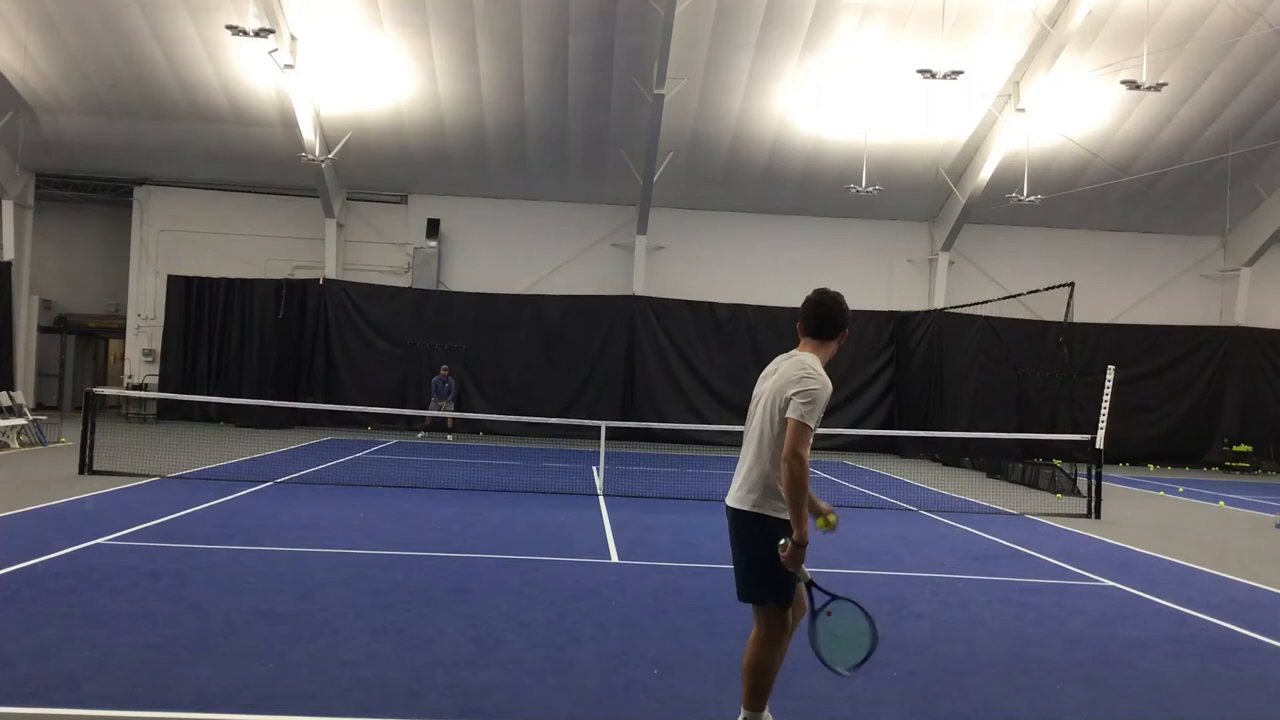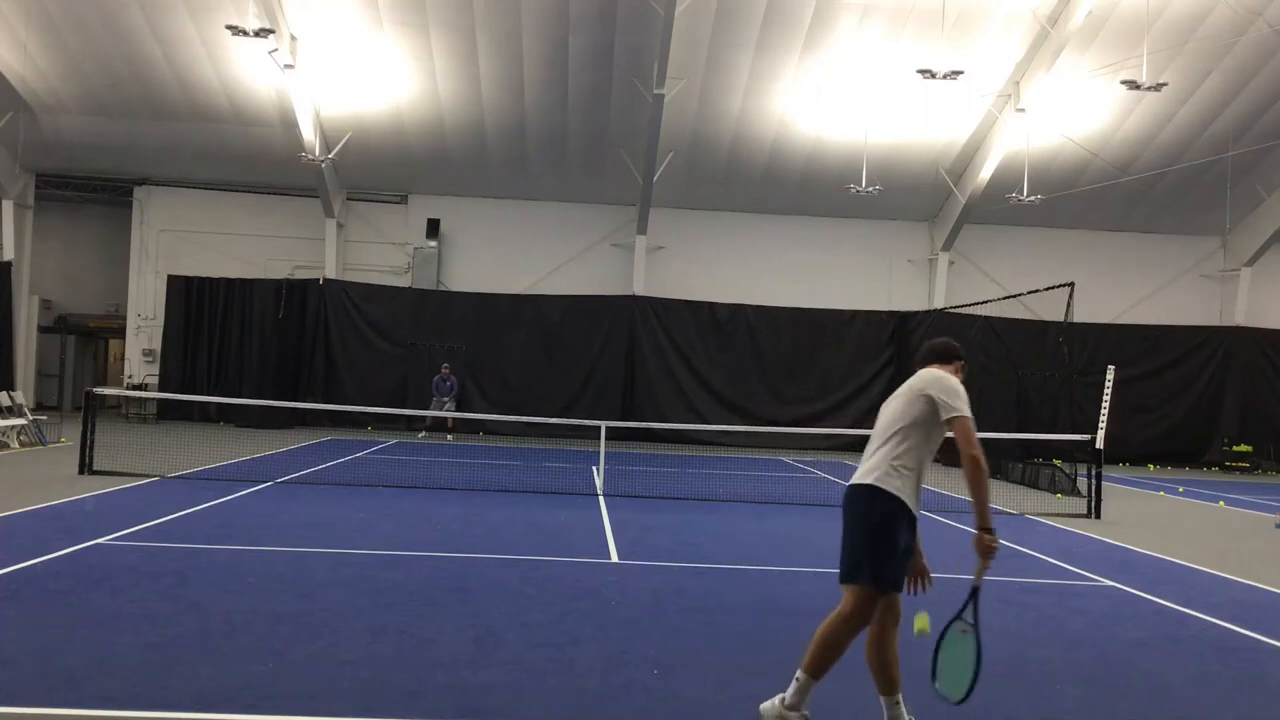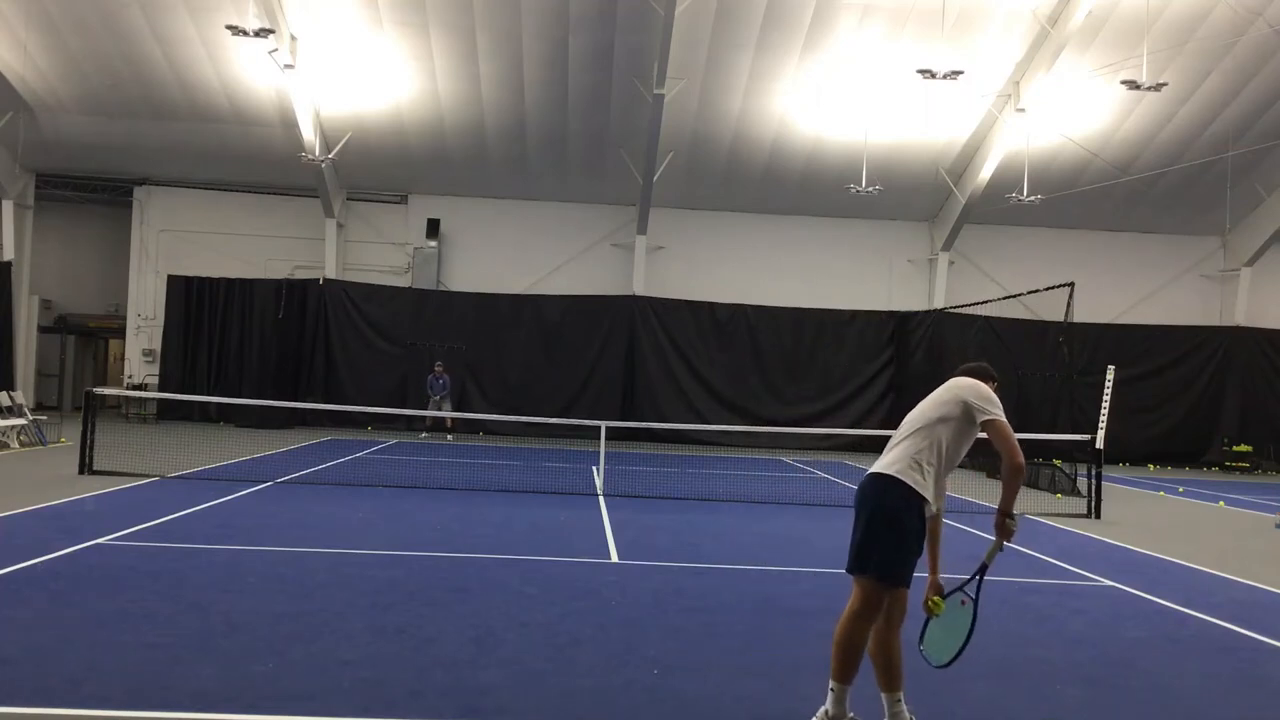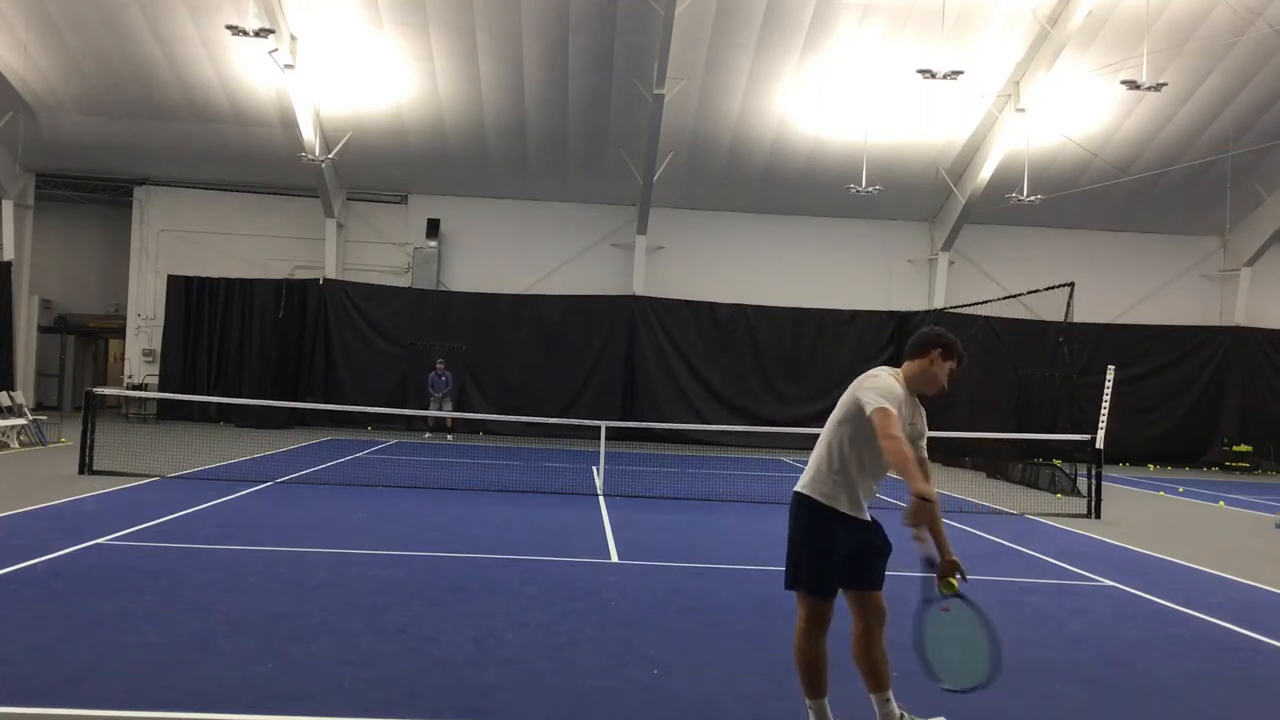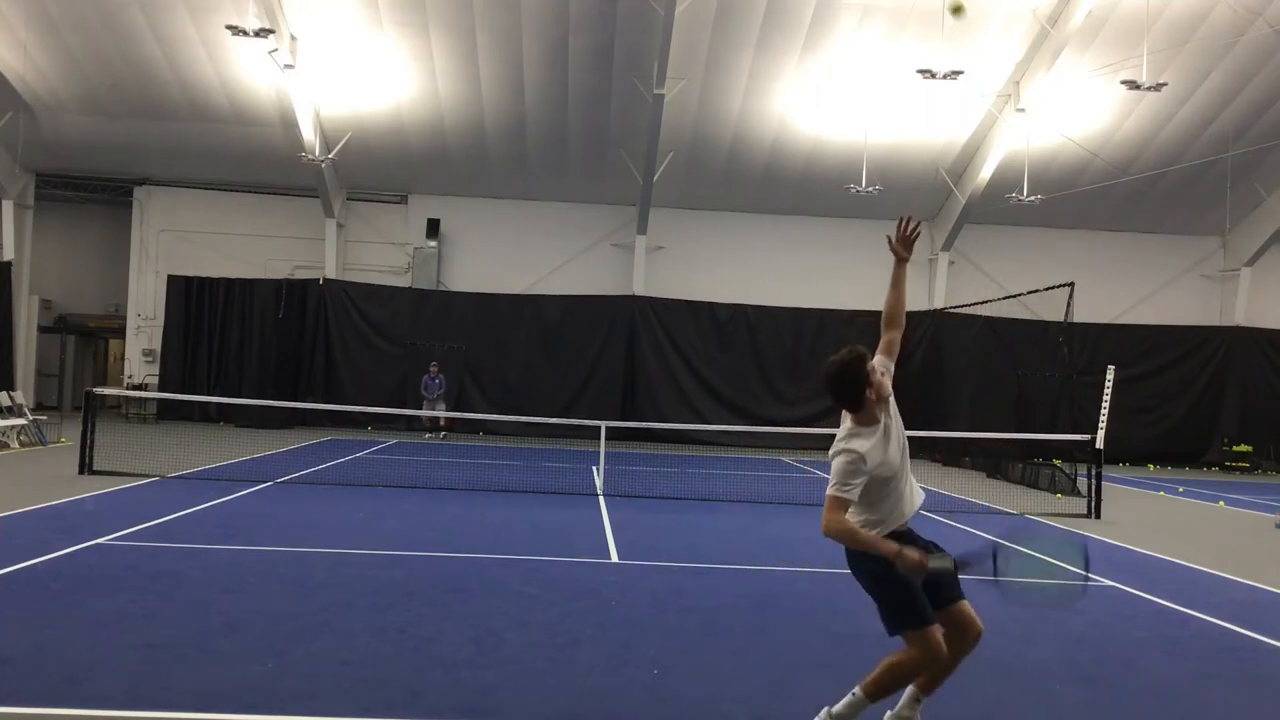
dt=1s
person 1, frame 1
left shoulder: (778, 366)
right shoulder: (813, 380)
right elbow: (792, 458)
left wrist: (811, 503)
right wrist: (799, 532)
left hip: (754, 507)
right hip: (766, 515)
left knee: (790, 613)
right knee: (772, 624)
person 1, frame 2
left shoulder: (910, 391)
right shoulder: (944, 383)
right elbow: (972, 456)
left wrist: (915, 555)
right wrist: (983, 527)
left hip: (879, 502)
right hip: (878, 501)
left knee: (886, 614)
right knee: (858, 607)
person 1, frame 3
right shoulder: (977, 390)
left elbow: (935, 504)
right elbow: (1015, 461)
left wrist: (933, 575)
right wrist: (1005, 513)
left hip: (901, 501)
right hip: (893, 494)
left knee: (891, 612)
right knee: (867, 603)
person 1, frame 4
left shoulder: (915, 413)
right shoulder: (881, 383)
left elbow: (923, 482)
right elbow: (889, 437)
left wrist: (944, 552)
right wrist: (919, 491)
left hip: (857, 515)
right hip: (819, 507)
left knee: (872, 614)
right knee: (815, 617)
person 1, frame 5
left shoulder: (878, 396)
right shoulder: (853, 450)
left elbow: (892, 326)
right elbow: (832, 524)
left wrist: (900, 263)
right wrist: (891, 552)
left hip: (905, 534)
right hip: (877, 551)
left knee: (968, 631)
right knee: (929, 651)
